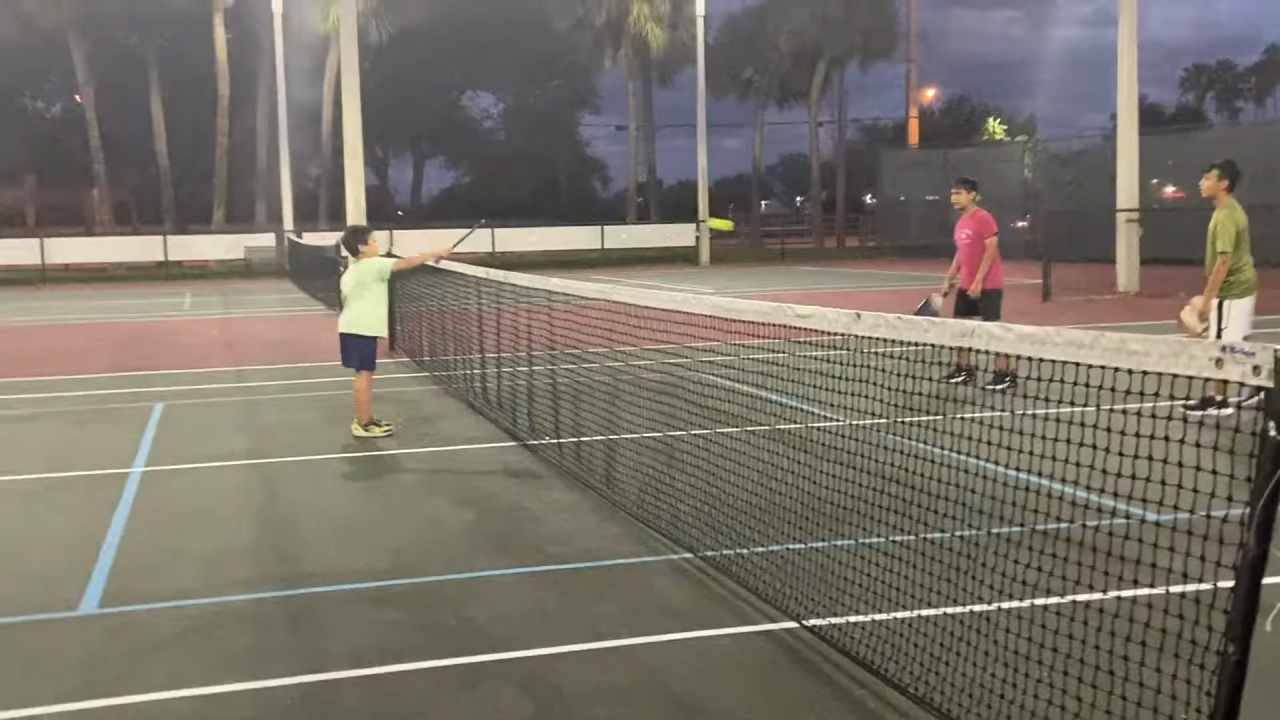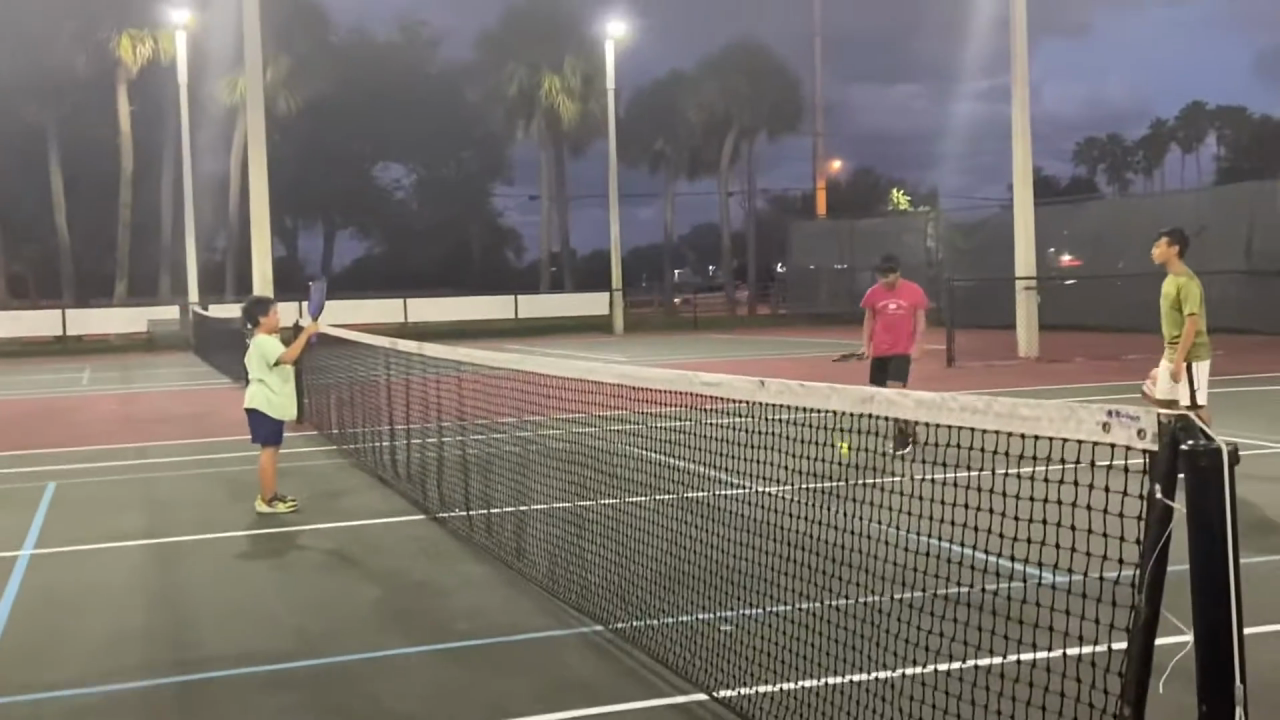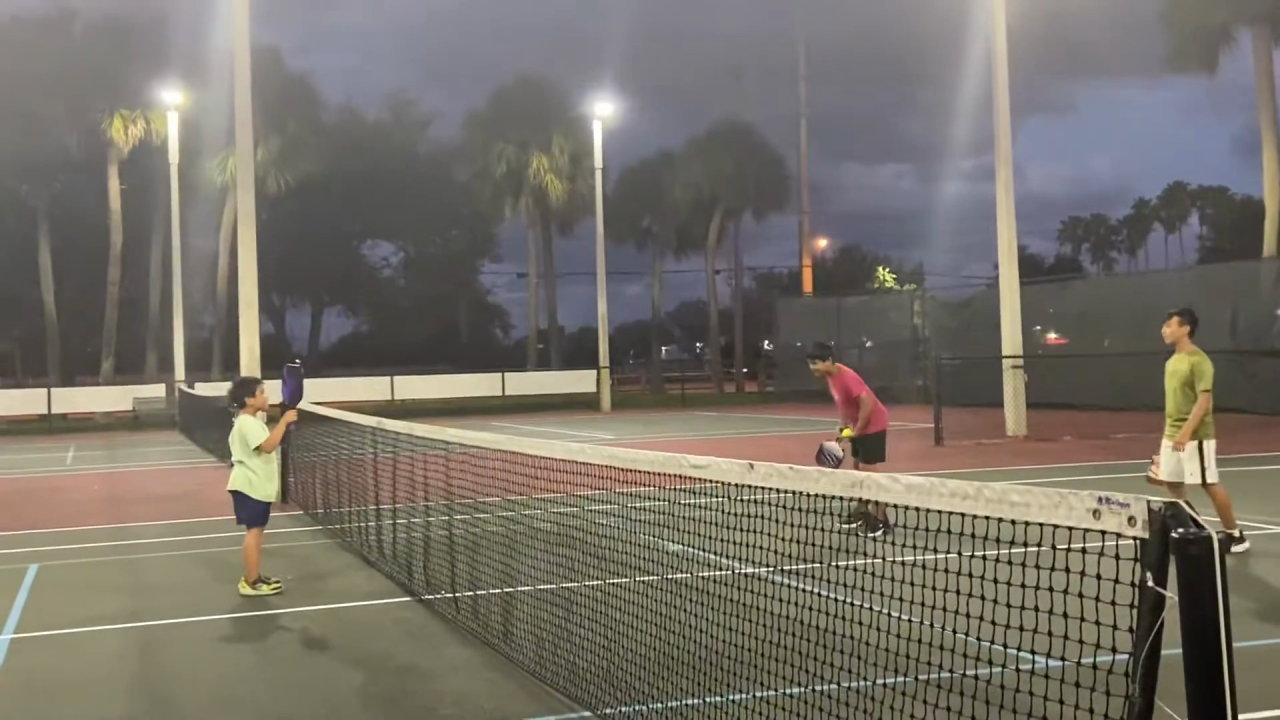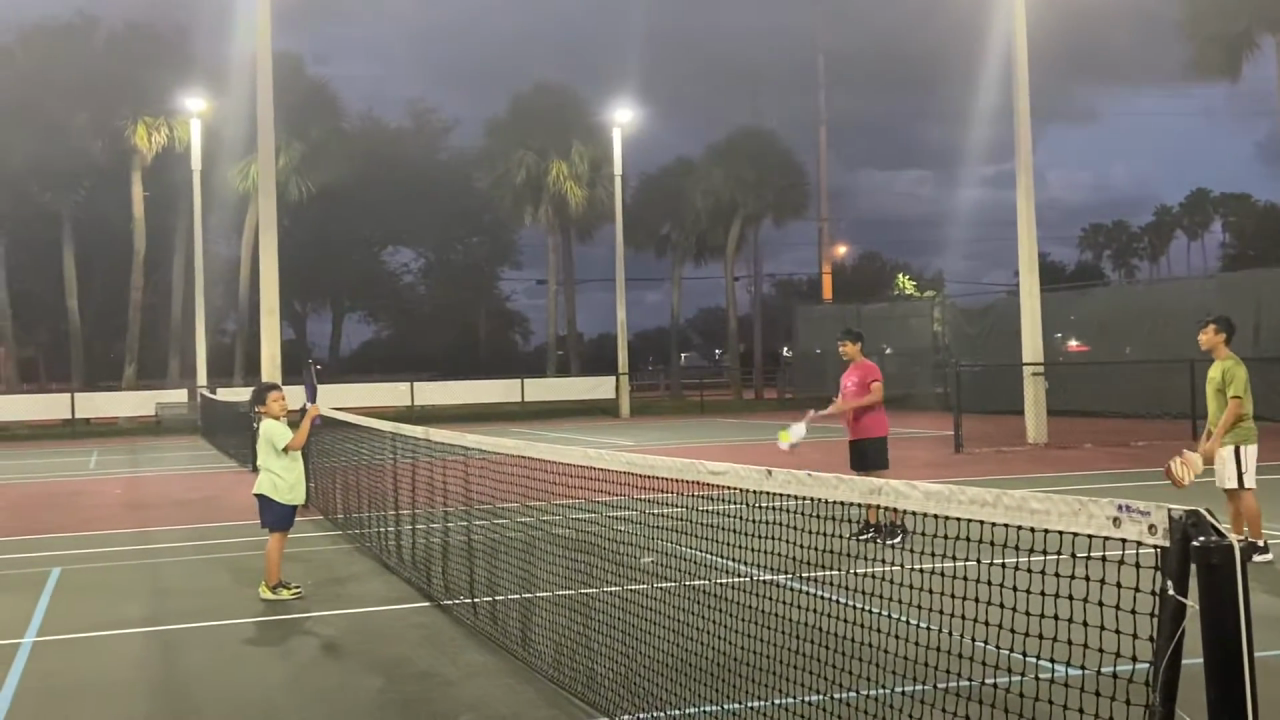
dt=1s
person 1, frame 1
left shoulder: (1226, 217)
right shoulder: (1228, 211)
left elbow: (1224, 261)
left wrist: (1207, 298)
right wrist: (1210, 289)
left hip: (1231, 290)
right hip: (1241, 286)
left knee: (1222, 345)
right knee: (1235, 343)
left ankle: (1219, 400)
person 1, frame 2
left shoulder: (1187, 281)
right shoulder: (1169, 280)
left elbow: (1192, 322)
left wrist: (1179, 360)
right wrist: (1168, 358)
left hip: (1190, 357)
right hip: (1171, 355)
left knee: (1195, 407)
right knee: (1164, 402)
person 1, frame 3
left shoulder: (1199, 360)
right shoulder: (1172, 361)
left elbow: (1204, 400)
left wrist: (1185, 431)
right wrist: (1169, 432)
left hip: (1196, 436)
right hip: (1172, 435)
left knee: (1210, 485)
right knee: (1172, 485)
left ankle: (1235, 535)
person 1, frame 4
left shoulder: (1233, 366)
right shoulder: (1214, 367)
left elbow: (1234, 406)
left wrist: (1215, 440)
right wrist: (1206, 439)
left hip: (1238, 439)
right hip: (1224, 440)
left knee: (1243, 491)
right knee: (1231, 492)
left ankle: (1259, 545)
right ankle: (1238, 542)
person 2, frame 1
left shoulder: (350, 272)
right shoulder: (373, 265)
left elbow: (345, 298)
right elbow: (405, 262)
right wrist: (435, 255)
left hip: (352, 328)
right hip: (361, 329)
left knee: (364, 374)
right knee: (364, 374)
left ankle: (365, 418)
right ankle: (363, 424)
person 2, frame 2
left shoulder: (264, 341)
right shoulder: (264, 342)
right elbow: (288, 357)
right wrist: (305, 334)
left hip: (269, 403)
right hip: (265, 404)
left knee: (272, 449)
right knee: (269, 449)
left ankle: (270, 494)
right ankle: (266, 500)
person 2, frame 3
left shoulder: (251, 421)
right shoulder: (247, 423)
left elbow: (267, 444)
right elbow: (268, 446)
right wrist: (284, 422)
left hip: (257, 485)
right hip: (250, 486)
left knee: (257, 530)
right knee: (254, 530)
left ankle: (253, 576)
right ankle: (250, 582)
person 2, frame 4
left shoulder: (276, 425)
right shoulder: (271, 426)
left elbow: (292, 446)
right elbow: (295, 444)
right wrist: (308, 418)
left hip: (283, 490)
right hip: (275, 490)
left knee: (280, 535)
right knee: (277, 535)
left ankle: (273, 581)
right ankle: (272, 586)
person 3, frame 1
left shoulder: (984, 218)
right shoulder: (961, 222)
left elbow: (991, 251)
left wrist: (979, 281)
right wrist: (949, 278)
left hip: (988, 284)
right hip: (966, 284)
left ankle: (1005, 374)
right ankle: (964, 369)
person 3, frame 2
left shoulder: (914, 291)
right shoulder: (873, 294)
left elbow: (920, 319)
left wrist: (918, 345)
right wrist: (866, 345)
left hip: (903, 350)
right hip: (879, 351)
left knee: (895, 390)
left ankle: (906, 433)
right ankle: (902, 428)
person 3, frame 3
left shoulder: (847, 378)
right shoulder: (829, 375)
left elbow: (867, 404)
left wrist: (856, 431)
right wrist: (844, 425)
left hip: (873, 424)
right hip: (858, 426)
left knee: (868, 471)
right knee: (857, 469)
left ankle: (881, 520)
right ankle: (861, 512)
person 3, frame 4
left shoulder: (870, 368)
right shoulder: (846, 374)
left elbow: (878, 395)
right elbow: (841, 405)
left wrist: (850, 404)
right wrist: (819, 413)
left hip: (874, 434)
right hip: (855, 435)
left knee: (880, 478)
left ankle: (897, 525)
right ankle: (872, 525)
